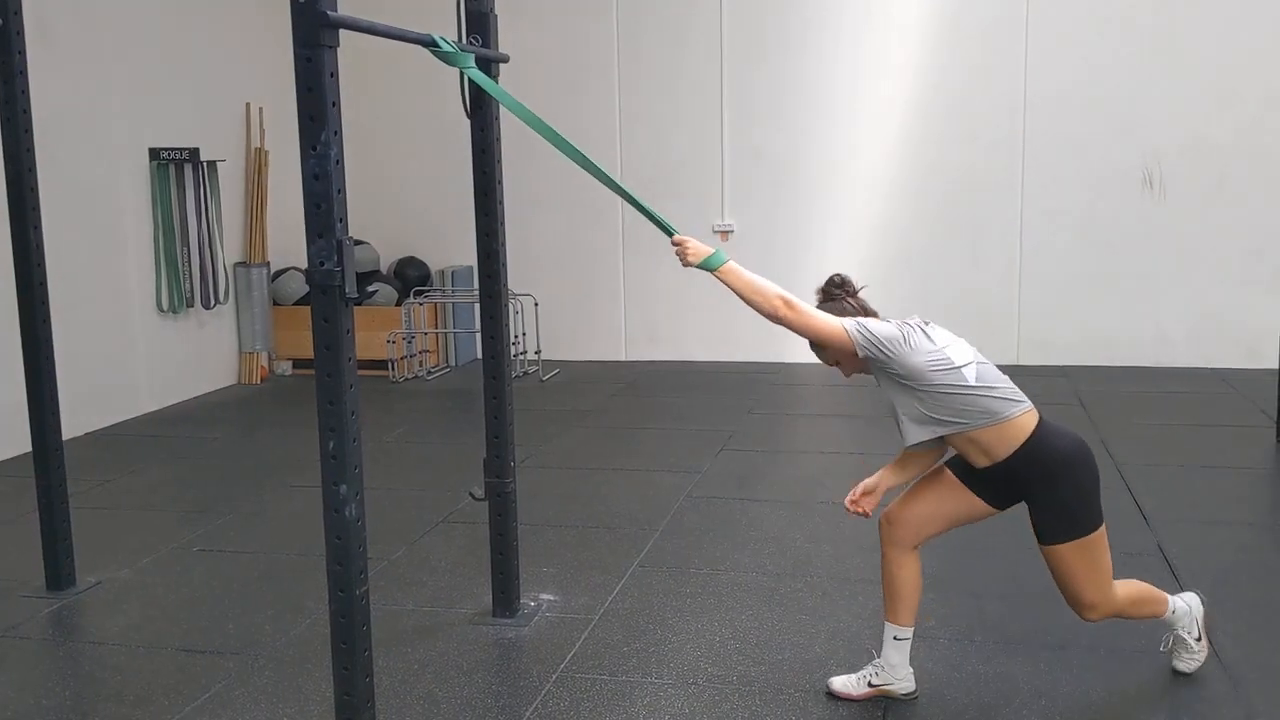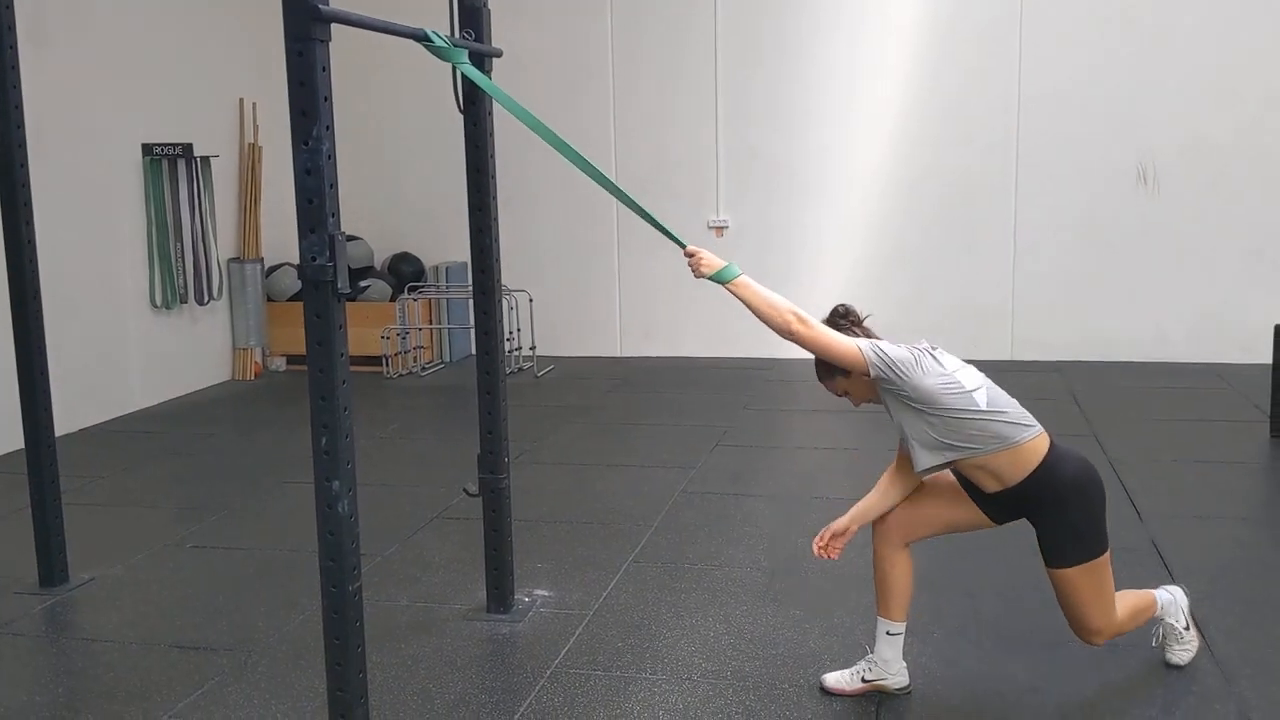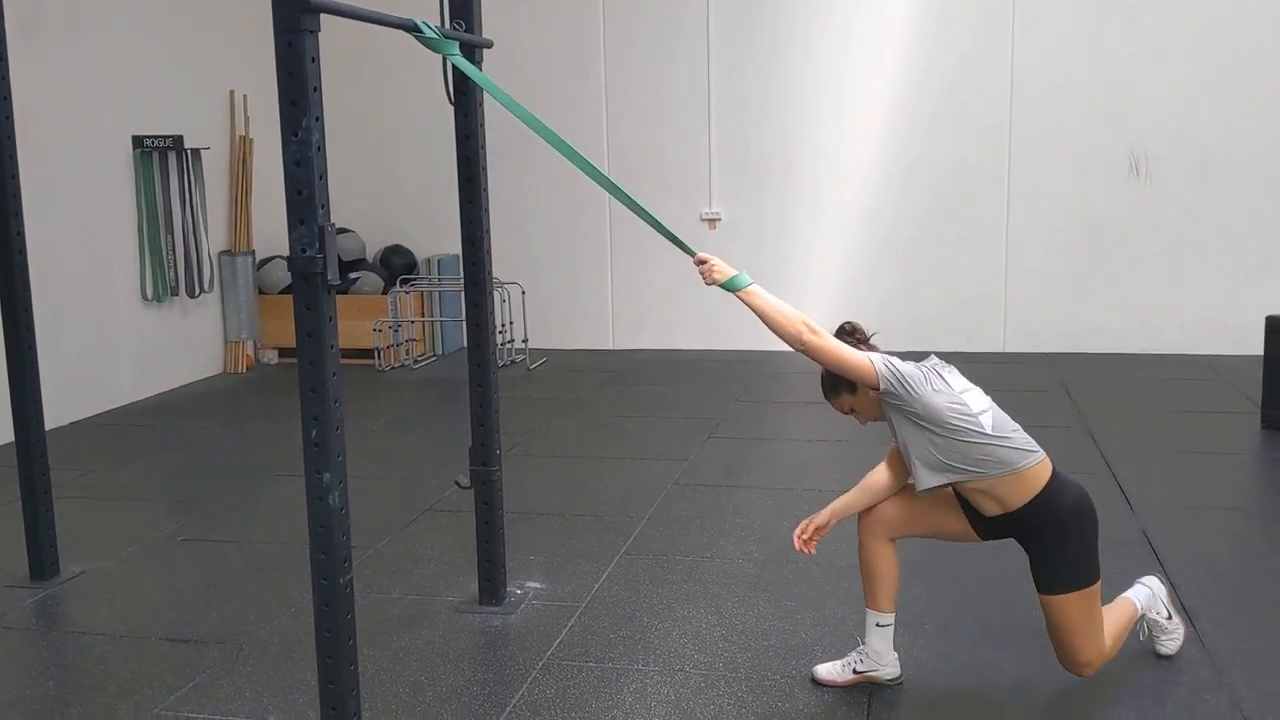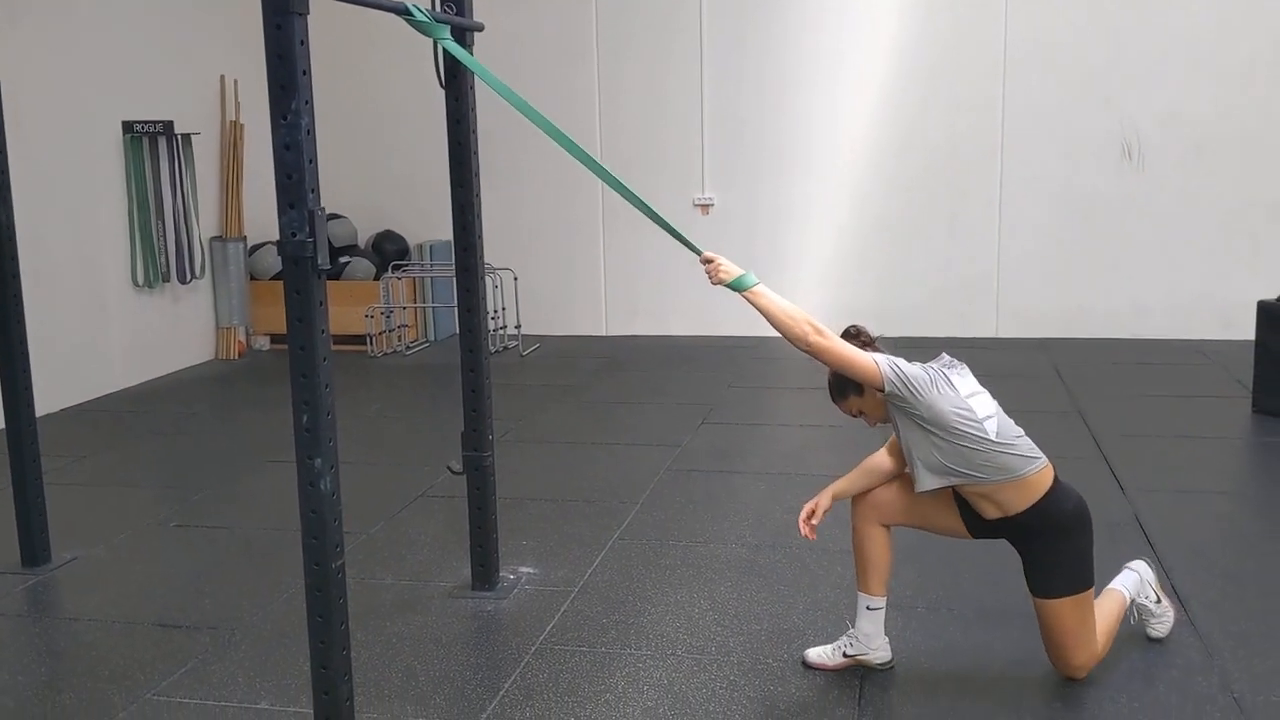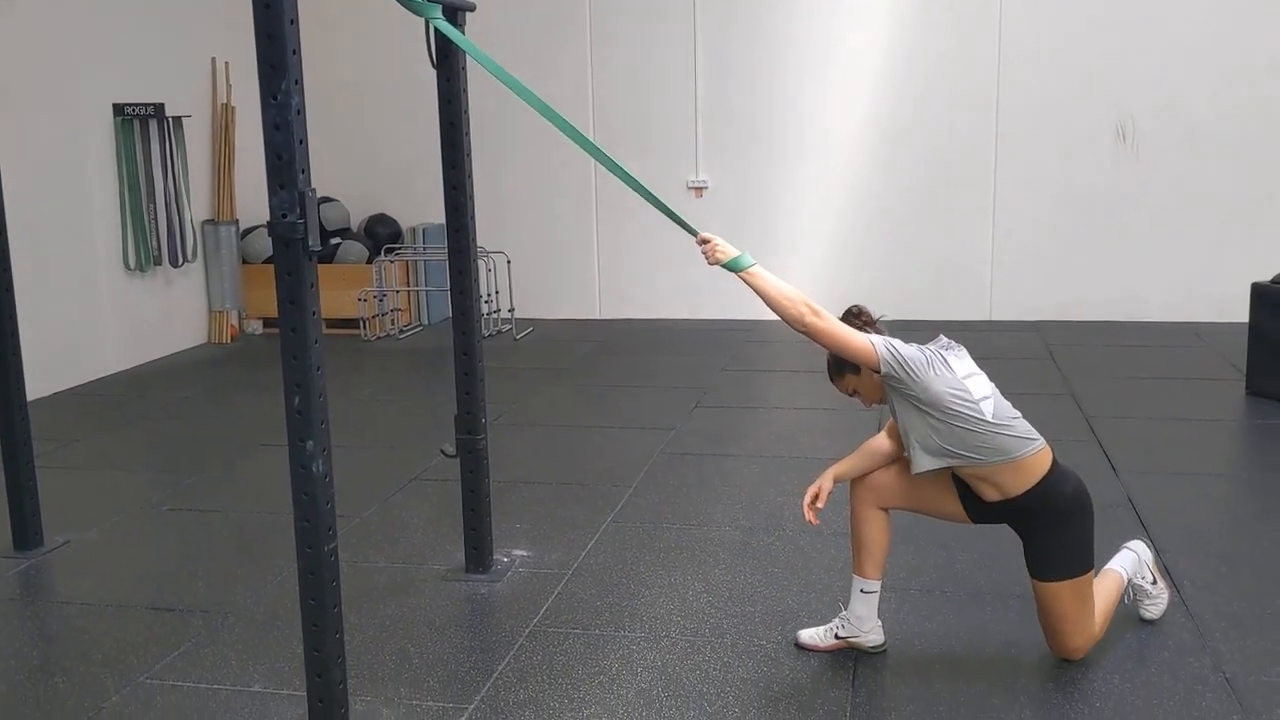
dt=0.3s
person 1, frame 1
left shoulder: (890, 341)
right shoulder: (903, 344)
left elbow: (785, 309)
right elbow: (940, 433)
left wrist: (715, 261)
right wrist: (885, 480)
left hip: (1052, 466)
right hip: (999, 464)
left knee: (1092, 601)
right knee: (898, 526)
left ankle: (1180, 610)
right ankle: (893, 671)
person 1, frame 2
left shoulder: (902, 366)
right shoulder: (905, 384)
left elbow: (798, 326)
right elbow: (907, 470)
left wrist: (726, 274)
right wrist: (850, 520)
left hip: (1060, 490)
right hip: (1003, 486)
left knee: (1094, 627)
right knee: (889, 527)
left ankle: (1167, 605)
right ankle: (887, 667)
person 1, frame 3
left shoulder: (909, 382)
right shoulder: (906, 398)
left elbow: (808, 337)
right elbow: (895, 470)
left wrist: (738, 283)
right wrist: (831, 513)
left hip: (1055, 516)
right hip: (994, 504)
left knee: (1083, 660)
right knee: (876, 519)
left ankle: (1145, 599)
right ankle: (878, 657)
person 1, frame 4
left shoulder: (915, 386)
right shoulder: (914, 395)
left elbow: (813, 338)
right elbow: (894, 456)
left wrist: (744, 282)
right wrist: (832, 492)
left hip: (1051, 520)
right hip: (989, 505)
left knee: (1075, 664)
right knee: (870, 503)
left ankle: (1133, 584)
right ankle: (869, 642)
person 1, frame 5
left shoulder: (912, 366)
right shoulder: (913, 374)
left elbow: (809, 318)
right elbow: (894, 440)
left wrist: (739, 263)
right wrist: (833, 474)
left hip: (1052, 504)
right hip: (989, 490)
left knee: (1072, 647)
right knee: (869, 485)
left ankle: (1129, 564)
right ankle: (862, 624)
